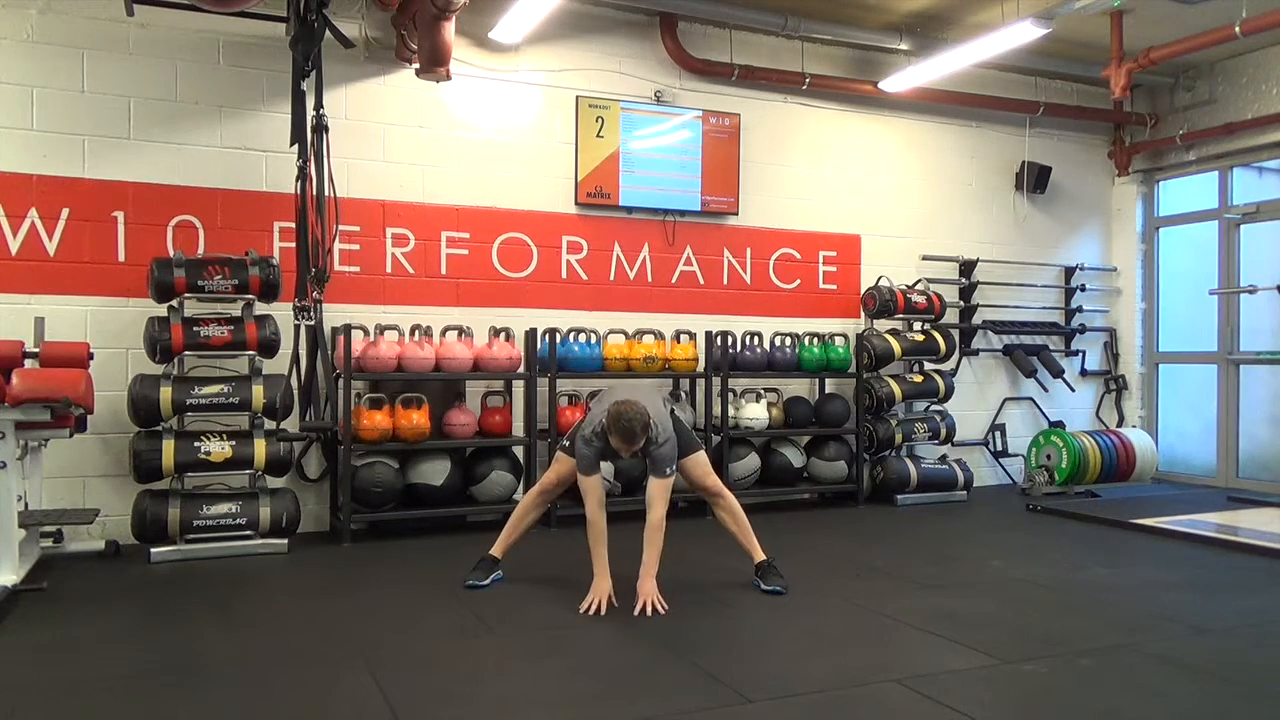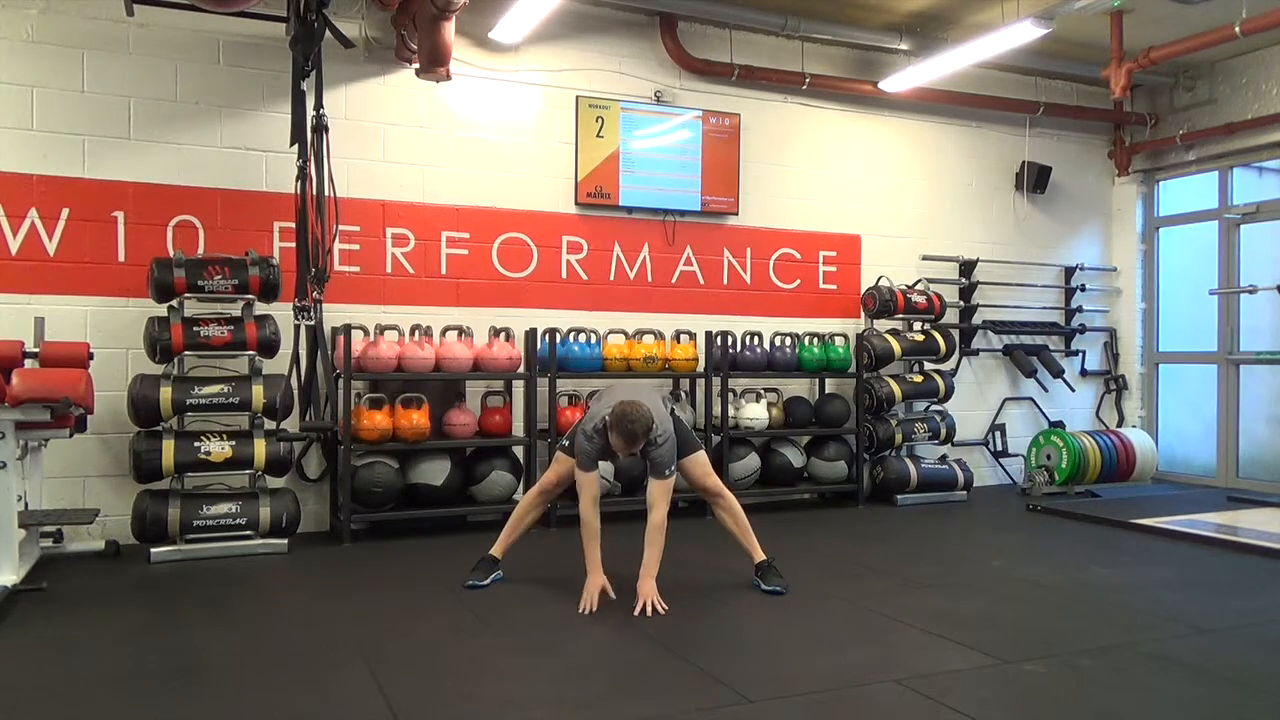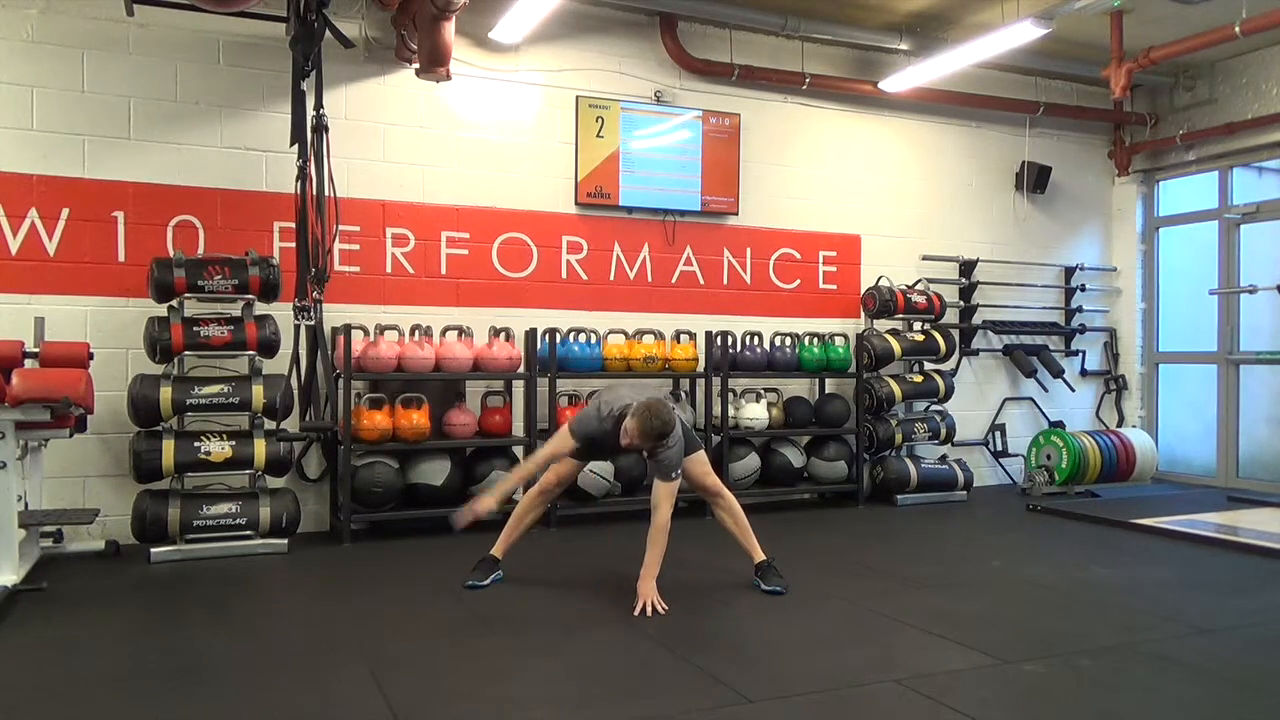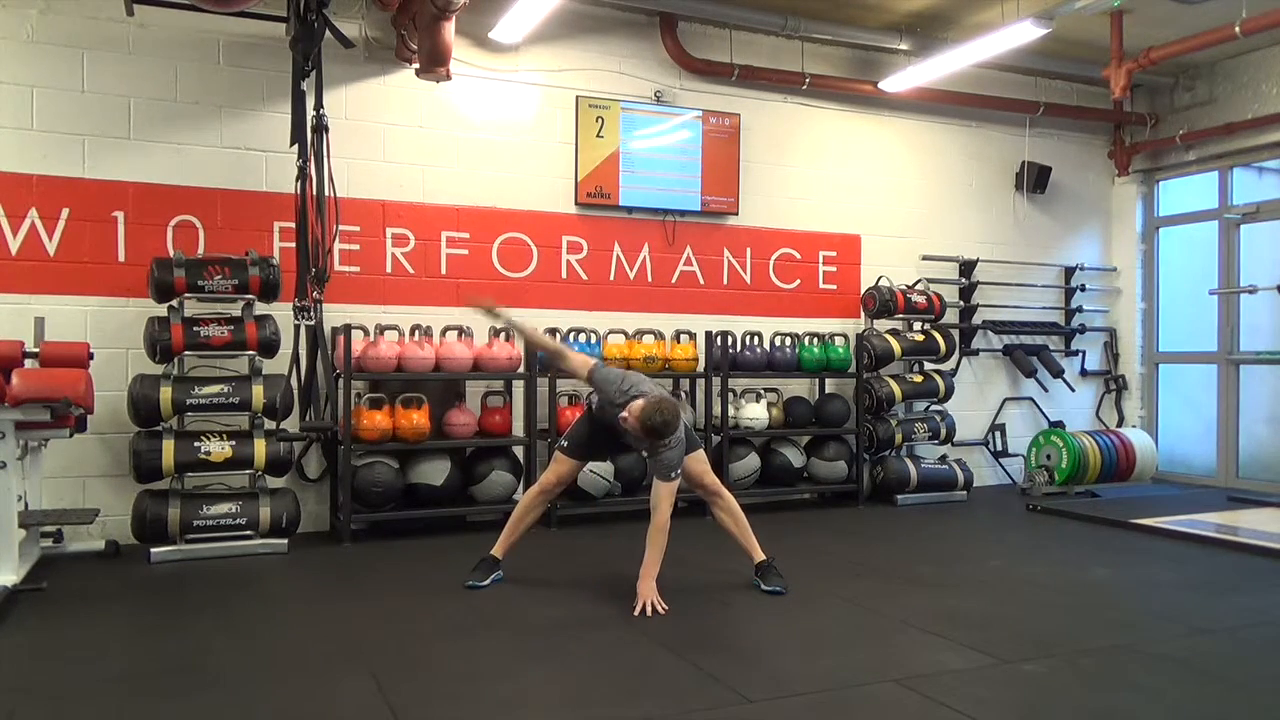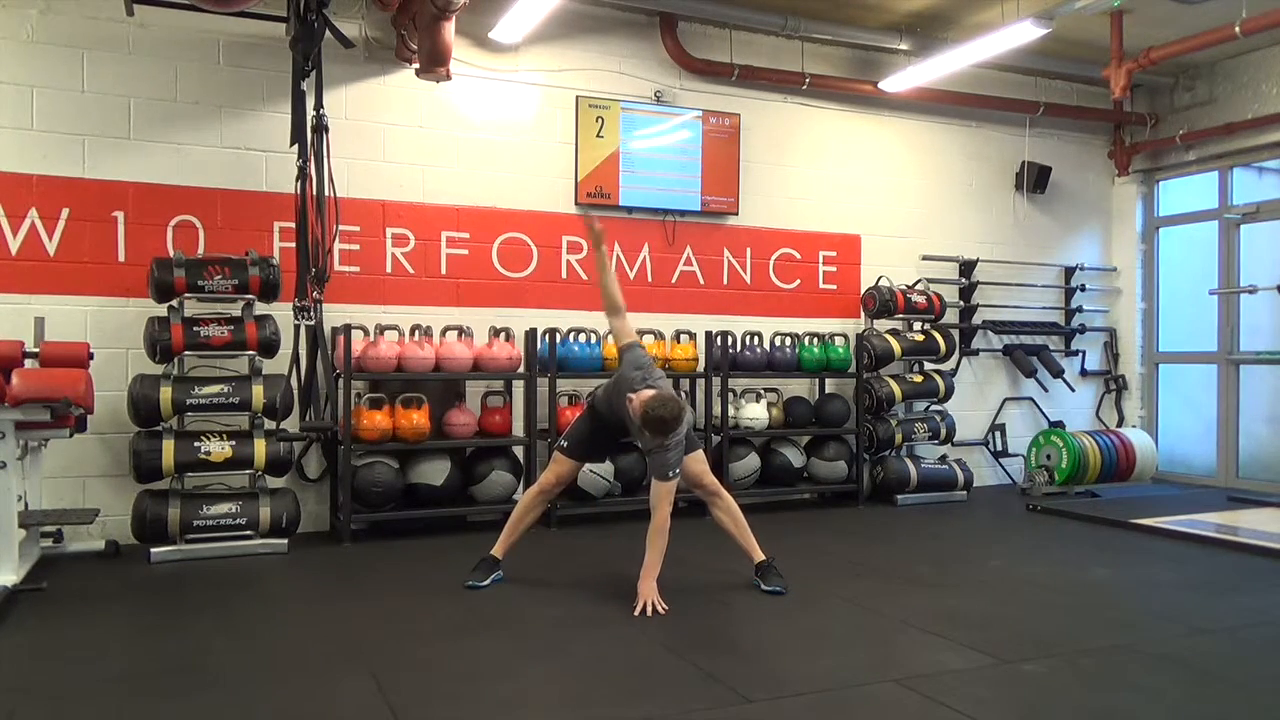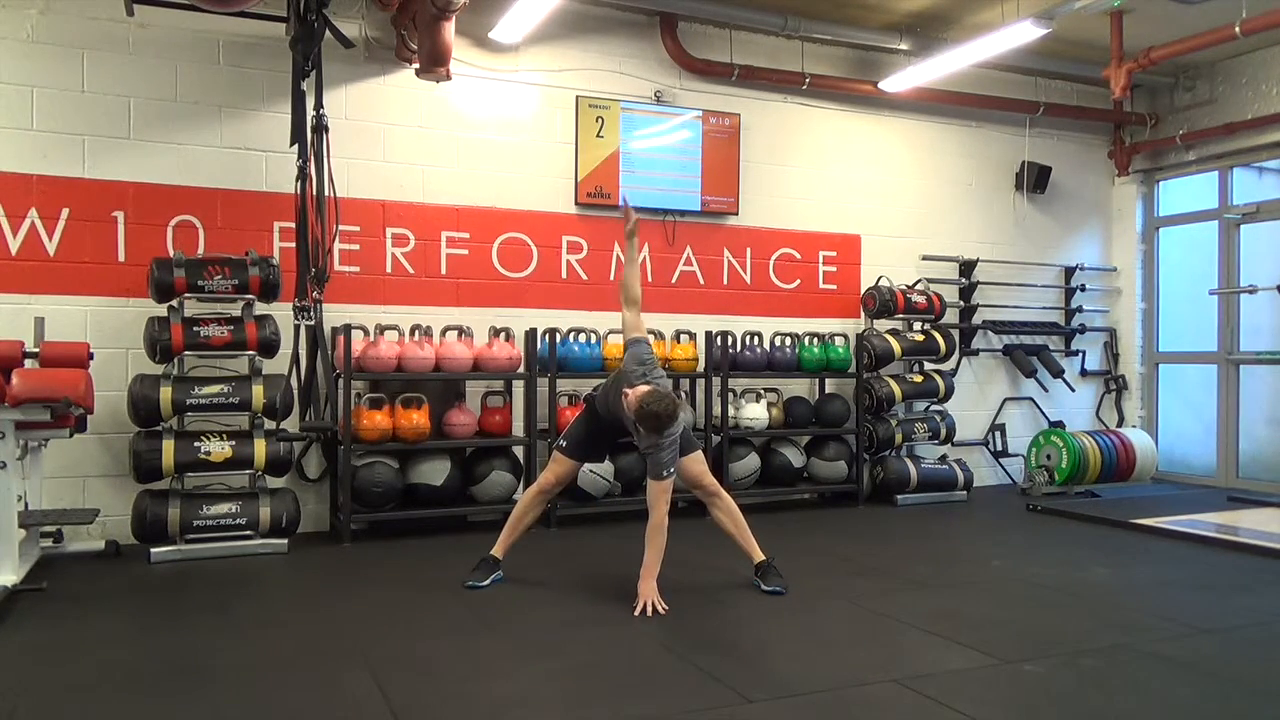
dt=0.3s
person 1, frame 1
left shoulder: (662, 435)
right shoulder: (590, 434)
left elbow: (656, 510)
right elbow: (594, 509)
left wrist: (648, 578)
right wrist: (601, 577)
left hip: (661, 413)
right hip: (603, 415)
left knee: (712, 487)
right knee: (549, 484)
left ankle: (763, 564)
right ankle: (492, 560)
person 1, frame 2
left shoulder: (661, 435)
right shoulder: (591, 430)
left elbow: (658, 511)
right elbow: (589, 505)
left wrist: (648, 578)
right wrist: (594, 573)
left hip: (661, 412)
right hip: (604, 416)
left knee: (712, 487)
right knee: (549, 484)
left ankle: (763, 564)
right ankle: (492, 560)
person 1, frame 3
left shoulder: (671, 444)
right shoulder: (605, 412)
left elbow: (661, 513)
right elbow: (548, 452)
left wrist: (647, 580)
right wrist: (496, 496)
left hip: (660, 427)
right hip: (603, 424)
left knee: (712, 487)
right knee: (551, 482)
left ankle: (762, 564)
right ankle: (493, 558)
person 1, frame 4
left shoulder: (670, 444)
right shoulder: (619, 387)
left elbow: (661, 515)
right elbow: (563, 355)
left wrist: (647, 581)
right wrist: (504, 318)
left hip: (658, 428)
right hip: (602, 416)
left knee: (711, 488)
right knee: (548, 485)
left ankle: (762, 565)
right ankle: (493, 559)
person 1, frame 5
left shoulder: (667, 443)
right shoulder: (642, 373)
left elbow: (661, 513)
right elbow: (617, 311)
left wrist: (648, 582)
right wrist: (600, 248)
left hip: (657, 425)
right hip: (604, 411)
left knee: (709, 488)
right knee: (549, 484)
left ankle: (762, 563)
right ankle: (494, 559)
person 1, frame 6
left shoulder: (663, 440)
right shoulder: (644, 370)
left elbow: (658, 511)
right elbow: (631, 305)
left wrist: (648, 581)
right wrist: (632, 241)
left hip: (654, 424)
right hip: (601, 410)
left knee: (708, 488)
right knee: (549, 483)
left ankle: (762, 565)
right ankle: (494, 559)
